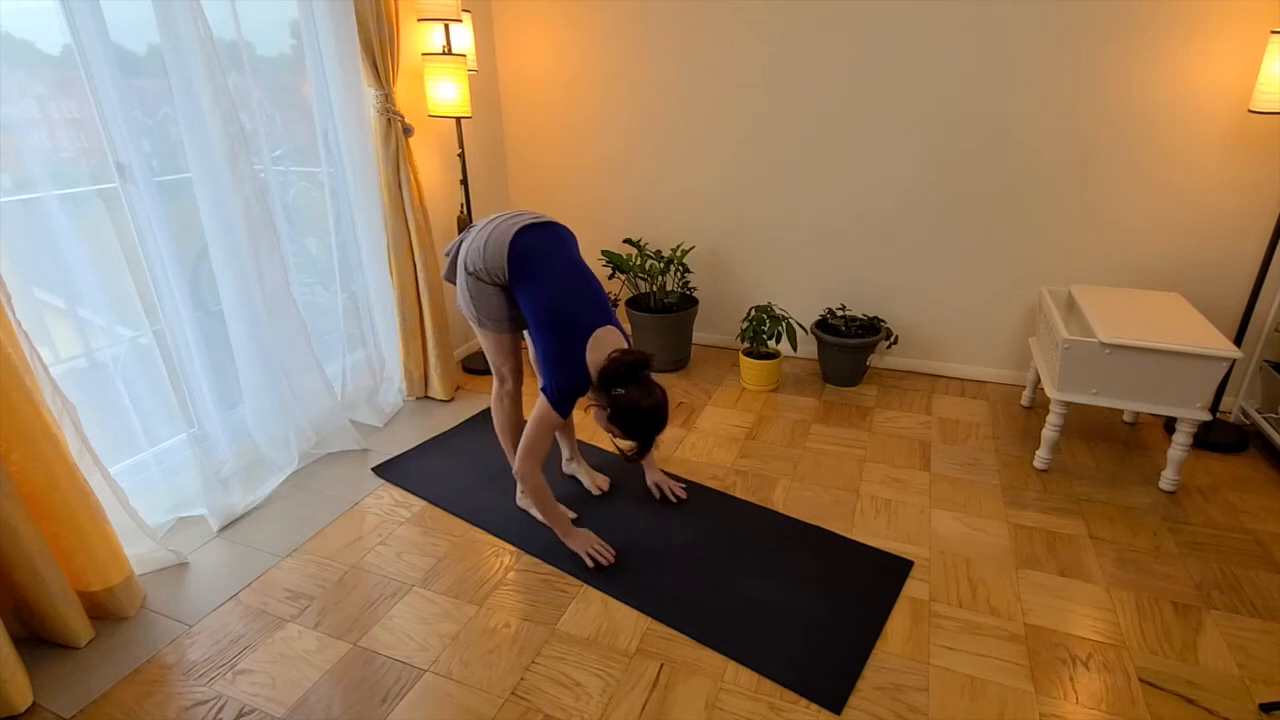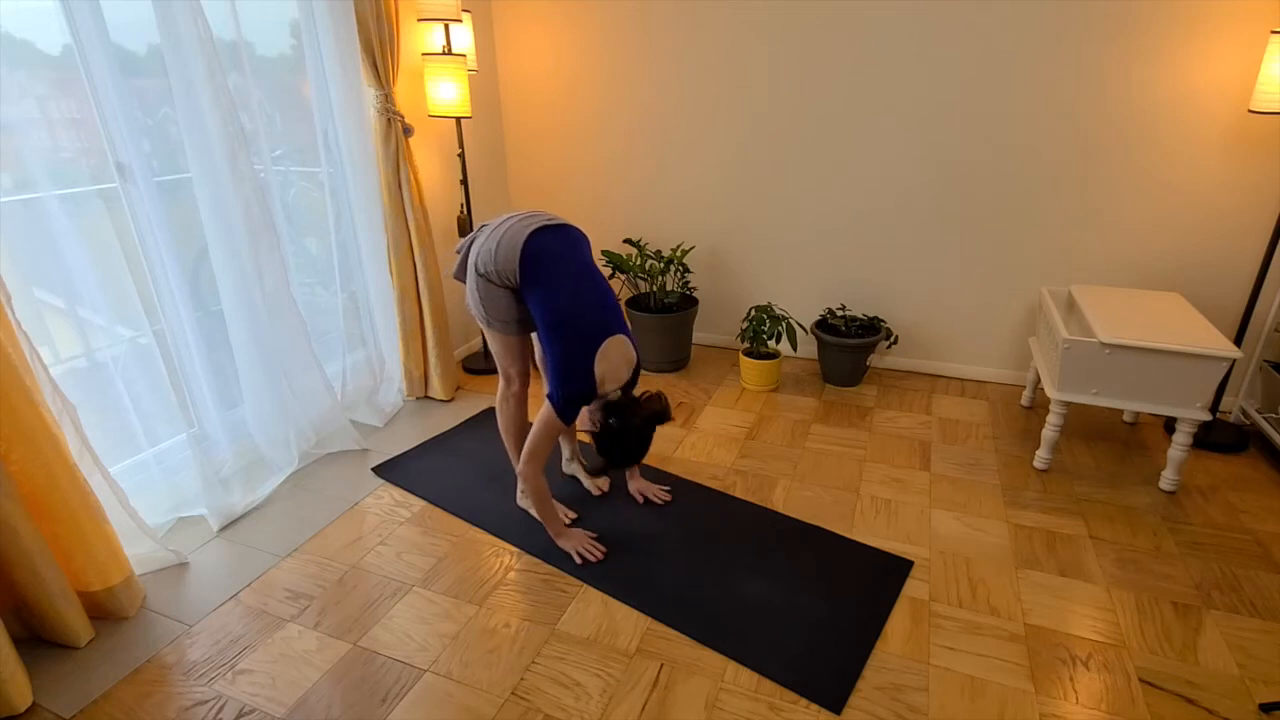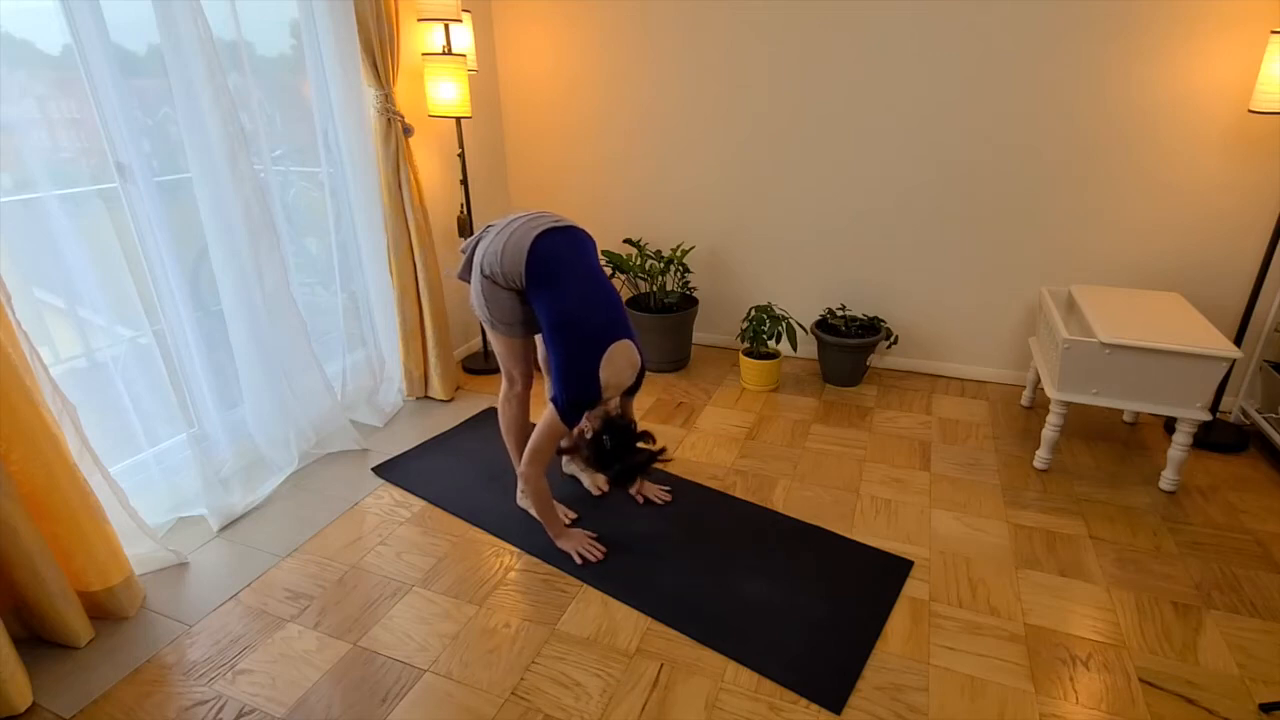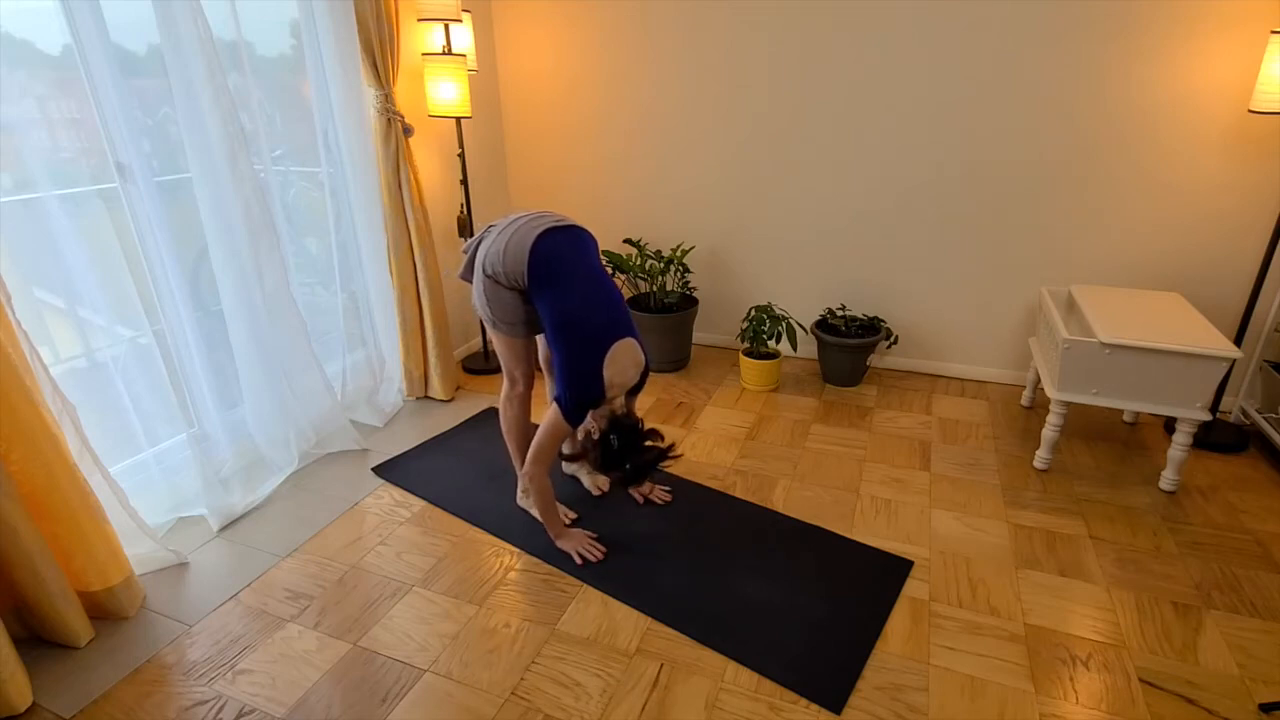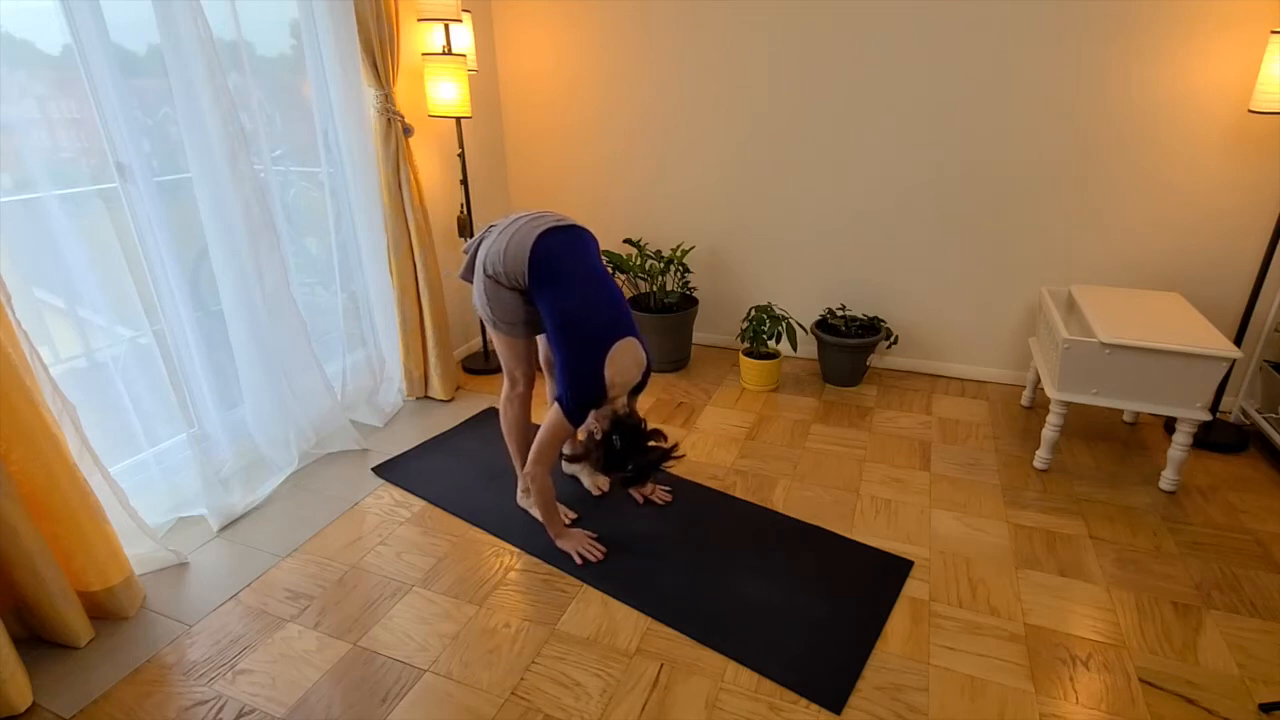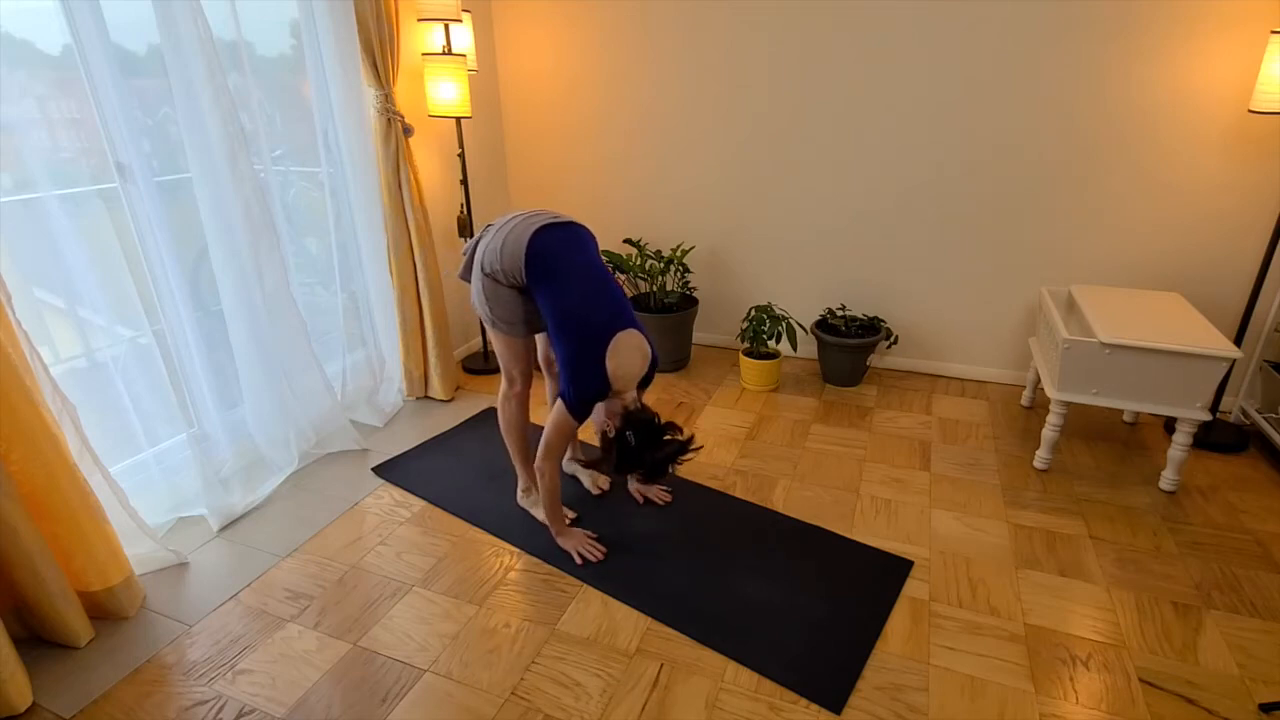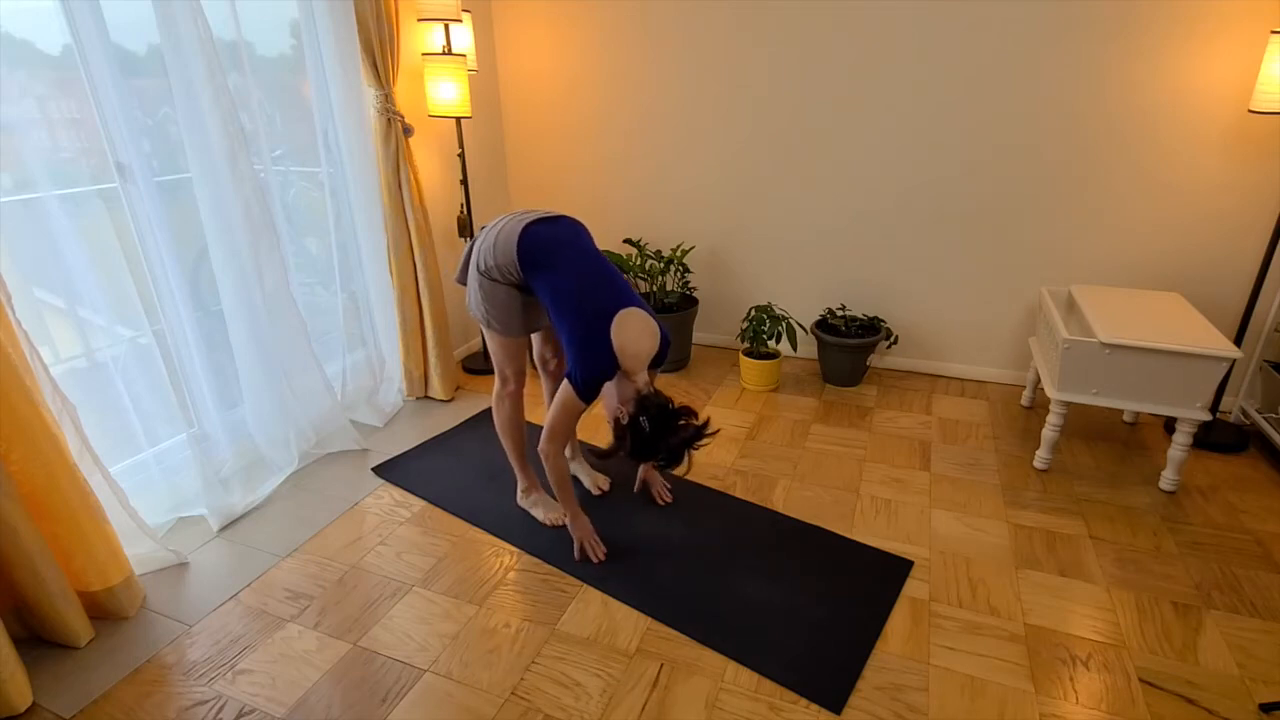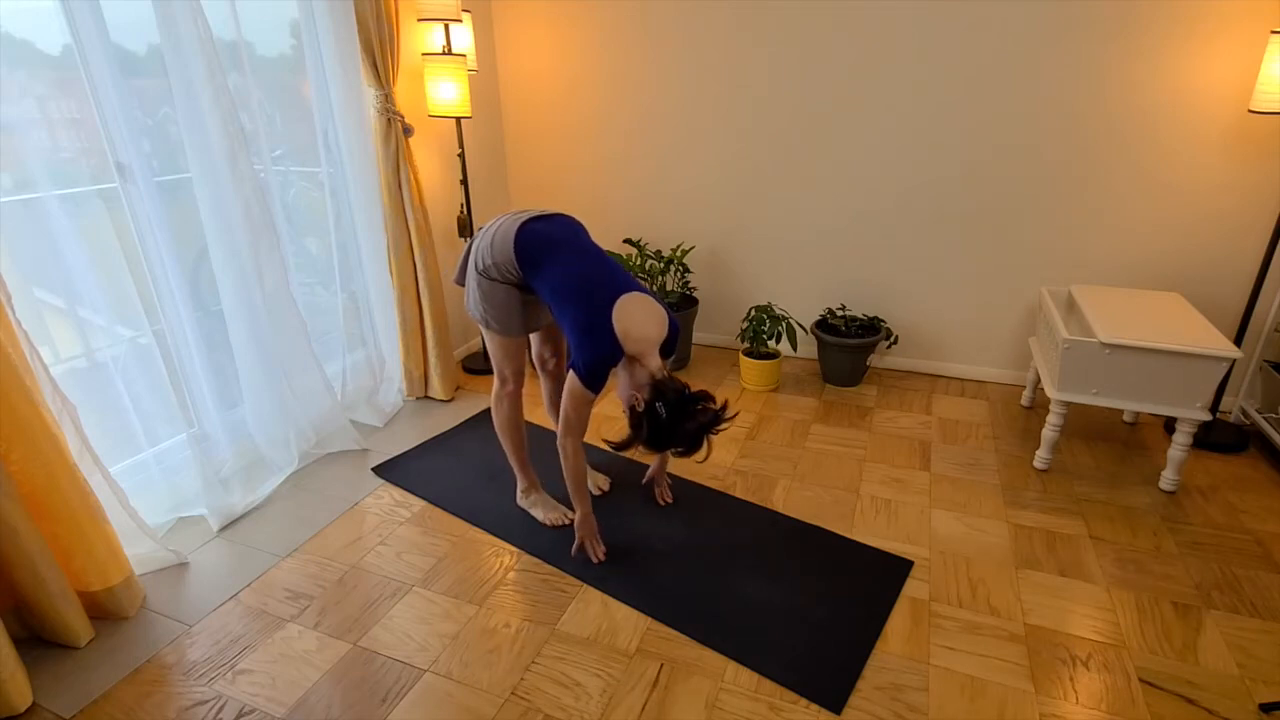
dt=0.5s
person 1, frame 1
left shoulder: (624, 364)
right shoulder: (570, 377)
left elbow: (639, 410)
right elbow: (526, 466)
left wrist: (651, 467)
right wrist: (568, 533)
right hip: (486, 257)
right knee: (509, 378)
left ankle: (572, 459)
right ankle: (523, 491)
person 1, frame 2
left shoulder: (628, 367)
right shoulder: (576, 384)
left elbow: (628, 425)
right elbow: (528, 466)
left wrist: (634, 476)
right wrist: (561, 533)
right hip: (498, 257)
right knee: (515, 380)
left ankle: (570, 457)
right ankle: (523, 493)
person 1, frame 3
left shoulder: (632, 371)
right shoulder: (580, 389)
left elbow: (624, 423)
right elbow: (531, 468)
left wrist: (635, 478)
right wrist: (560, 535)
right hip: (503, 259)
right knee: (518, 382)
left ankle: (571, 459)
right ankle: (523, 493)
person 1, frame 4
left shoulder: (636, 370)
right shoulder: (583, 389)
left elbow: (624, 423)
right elbow: (534, 469)
left wrist: (634, 477)
right wrist: (560, 535)
right hip: (505, 258)
right knee: (519, 382)
left ankle: (574, 459)
right ankle: (524, 492)
person 1, frame 5
left shoulder: (638, 370)
right shoulder: (585, 388)
left elbow: (626, 423)
right elbow: (536, 469)
left wrist: (635, 478)
right wrist: (559, 534)
right hip: (506, 257)
right knee: (520, 382)
left ankle: (573, 457)
right ankle: (524, 492)
person 1, frame 6
left shoulder: (644, 365)
right shoulder: (588, 383)
left elbow: (632, 418)
right elbow: (545, 464)
left wrist: (634, 475)
right wrist: (561, 532)
right hip: (505, 257)
right knee: (518, 380)
left ankle: (572, 458)
right ankle: (526, 489)
person 1, frame 7
left shoulder: (657, 344)
right shoulder: (596, 363)
left elbow: (648, 417)
right elbow: (548, 446)
left wrist: (647, 463)
right wrist: (574, 517)
right hip: (501, 253)
left knee: (553, 363)
right knee: (511, 381)
left ankle: (574, 457)
right ankle: (527, 489)
person 1, frame 8
left shoulder: (666, 333)
right shoulder: (600, 352)
left elbow: (661, 401)
right elbow: (569, 440)
left wrist: (661, 463)
right wrist: (584, 517)
right hip: (500, 254)
left knee: (551, 363)
right knee: (510, 381)
left ankle: (571, 465)
right ankle: (527, 489)
